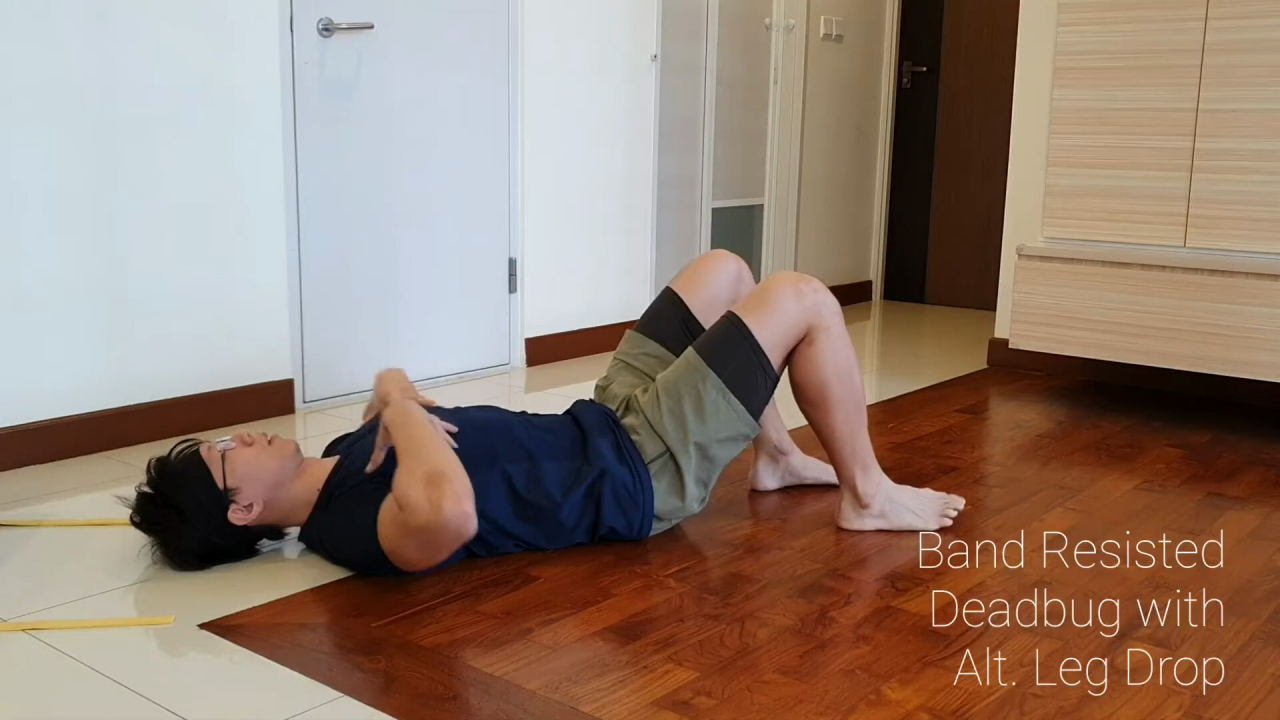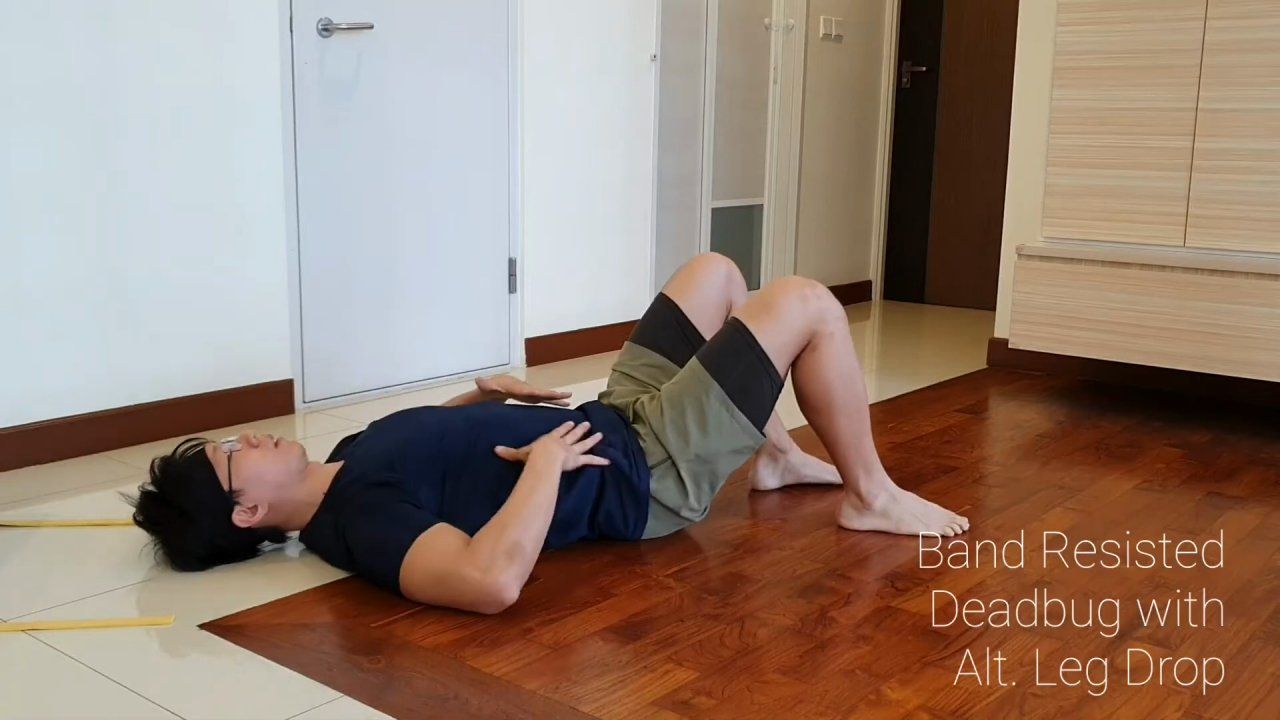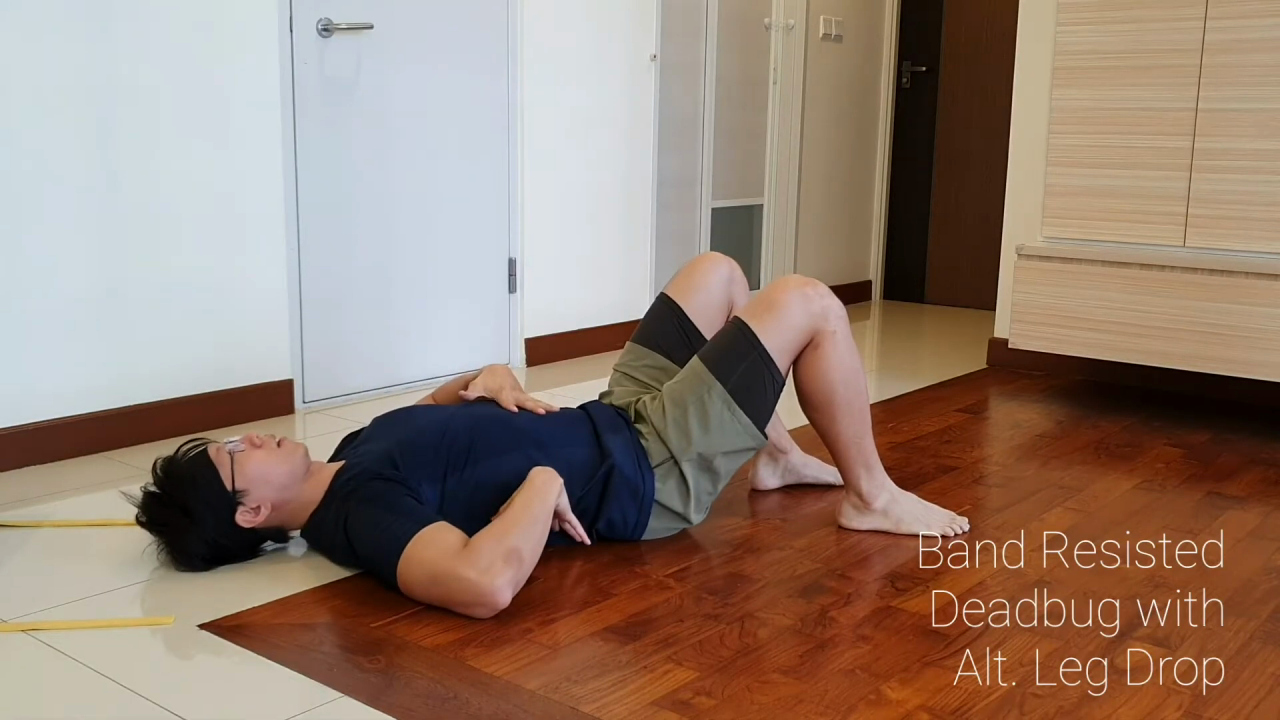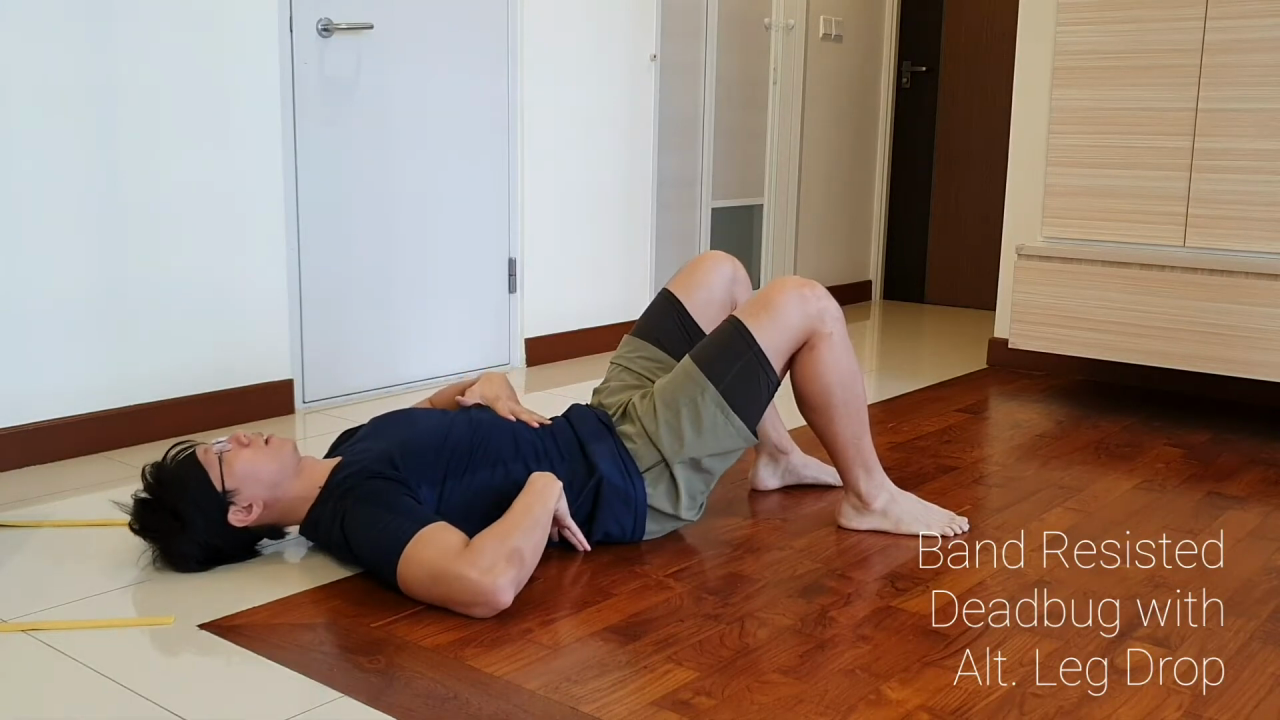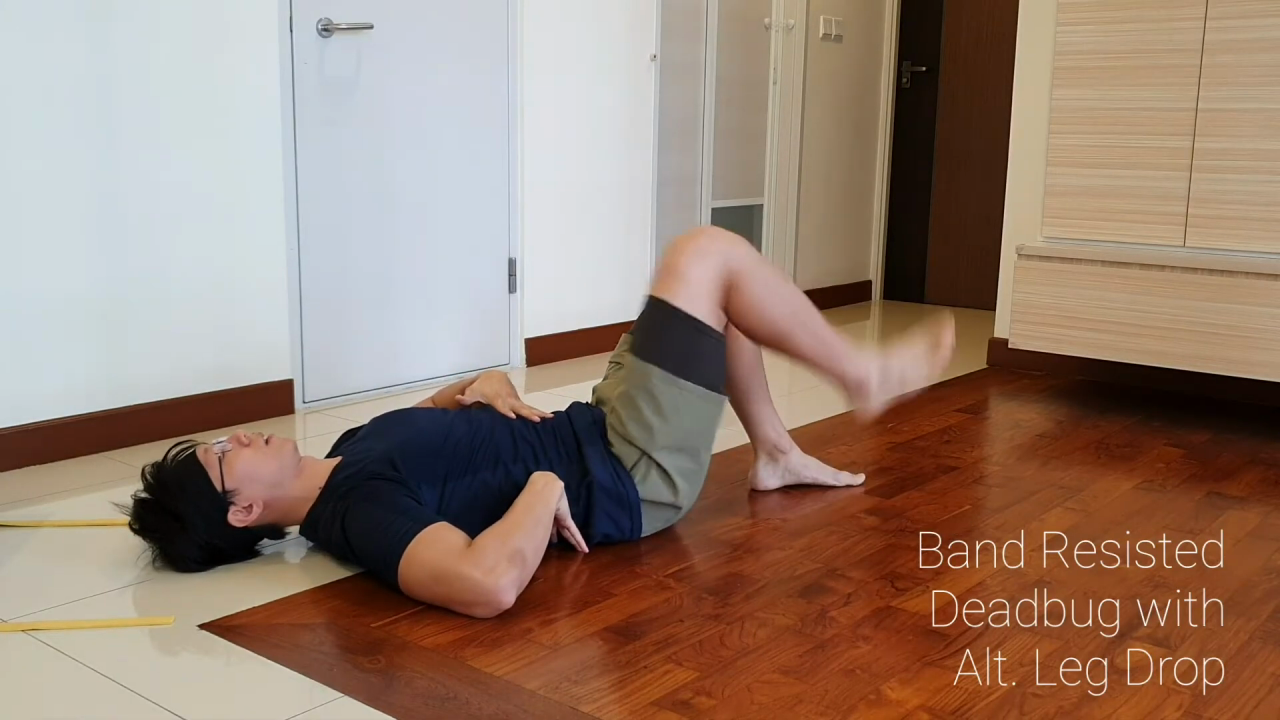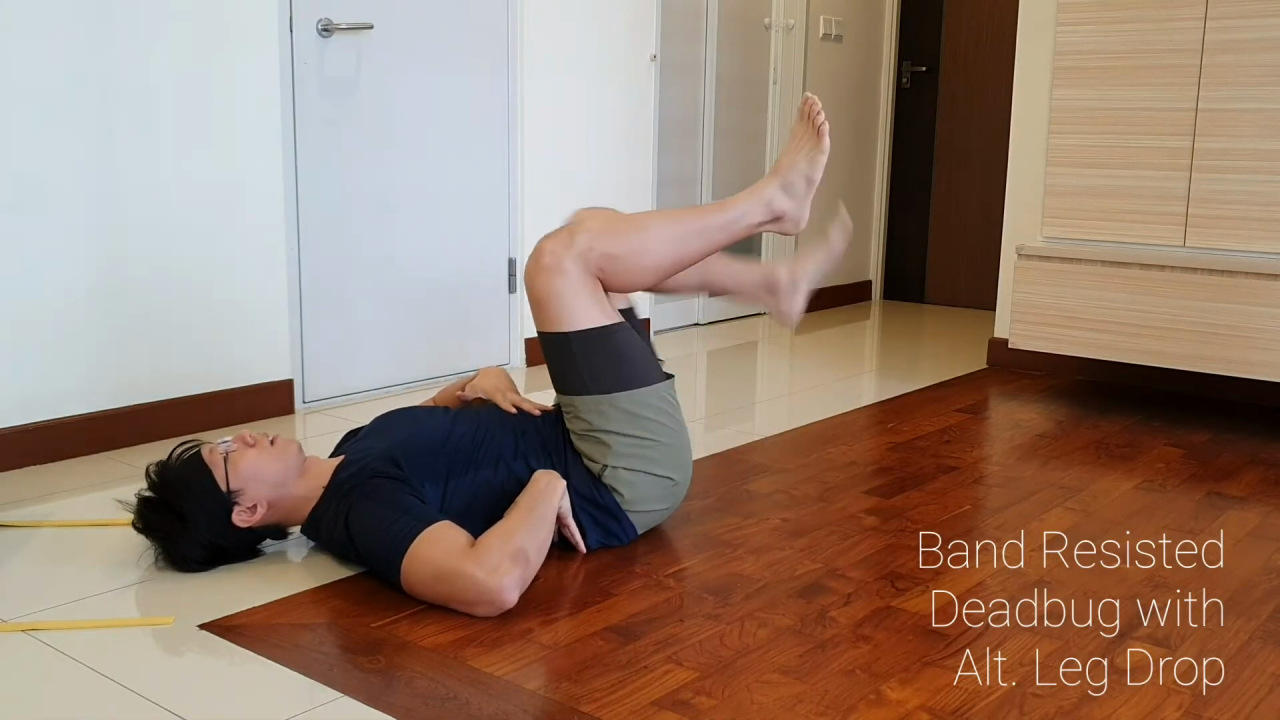
dt=0.7s
person 1, frame 1
left shoulder: (342, 464)
right shoulder: (357, 523)
left elbow: (401, 420)
right elbow: (451, 512)
left wrist: (393, 399)
right wrist: (398, 407)
left hip: (603, 421)
right hip: (642, 472)
left knee: (724, 270)
right knee: (803, 299)
left ankle: (777, 456)
right ankle: (868, 495)
person 1, frame 2
left shoulder: (350, 459)
right shoulder: (358, 520)
right elbow: (493, 581)
left wrist: (487, 391)
right wrist: (546, 457)
left hip: (611, 422)
right hip: (650, 471)
left knee: (715, 271)
right knee: (806, 303)
left ankle: (777, 456)
right ankle: (872, 497)
person 1, frame 3
left shoulder: (354, 455)
right shoulder: (362, 512)
right elbow: (485, 584)
left wrist: (483, 381)
right wrist: (543, 479)
left hip: (614, 418)
right hip: (652, 470)
left knee: (717, 271)
right knee: (811, 302)
left ankle: (777, 455)
right ankle: (872, 496)
person 1, frame 4
left shoulder: (349, 453)
right shoulder: (356, 509)
right elbow: (486, 584)
left wrist: (480, 387)
right wrist: (542, 485)
left hip: (604, 423)
right hip: (640, 472)
left knee: (720, 270)
right knee: (806, 304)
left ankle: (778, 457)
right ankle: (872, 496)
person 1, frame 5
left shoulder: (351, 453)
right shoulder: (358, 510)
right elbow: (488, 585)
left wrist: (478, 387)
right wrist: (547, 483)
left hip: (595, 424)
right hip: (636, 475)
left knee: (717, 282)
right knee: (706, 251)
left ankle: (777, 454)
right ankle: (864, 371)
person 1, frame 6
left shoulder: (352, 454)
right shoulder: (360, 510)
left elbow: (427, 421)
right elbow: (490, 585)
left wrist: (476, 383)
right wrist: (547, 483)
left hip: (575, 436)
right hip: (631, 478)
left knee: (593, 227)
right knee: (562, 256)
left ankle: (775, 283)
right ankle: (771, 201)
